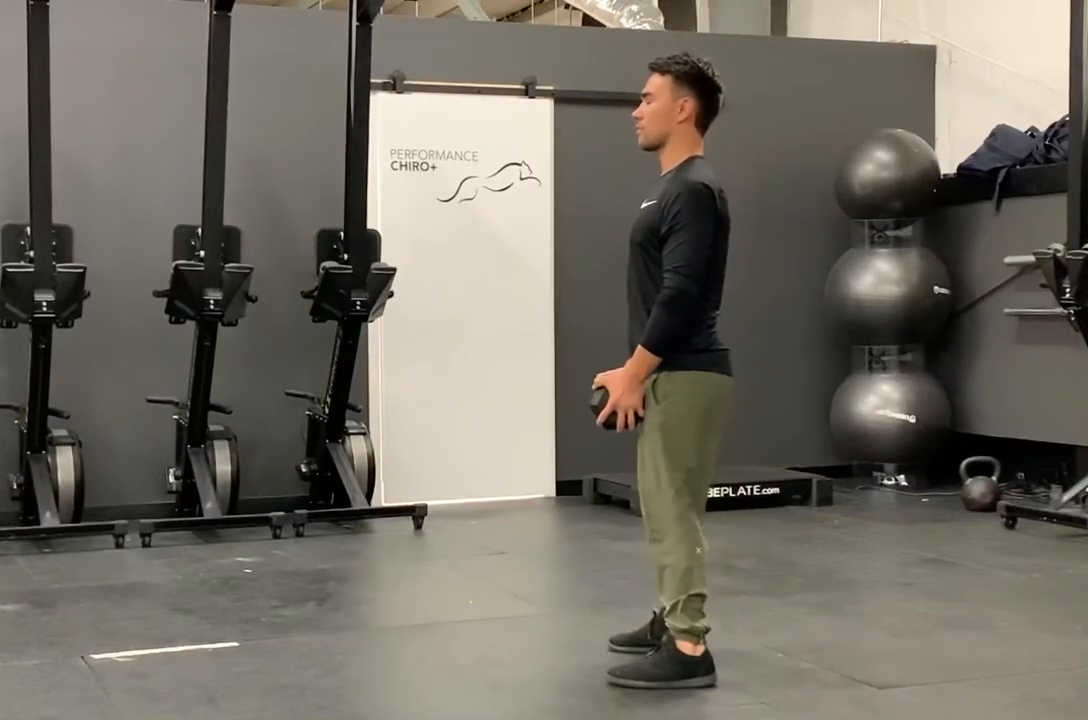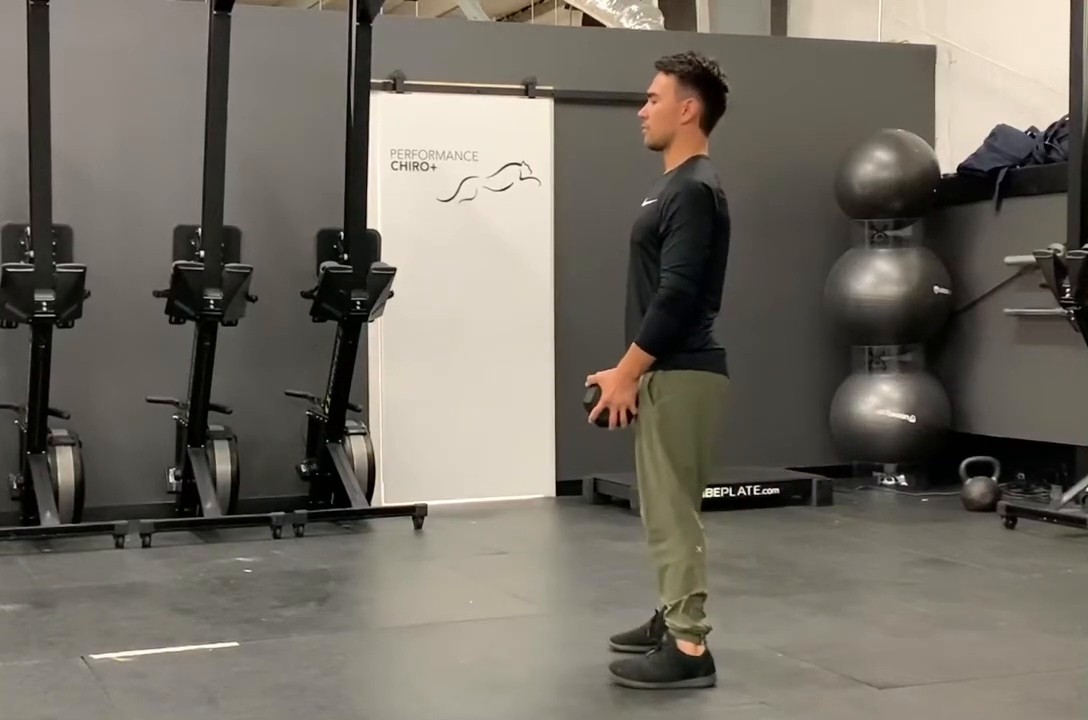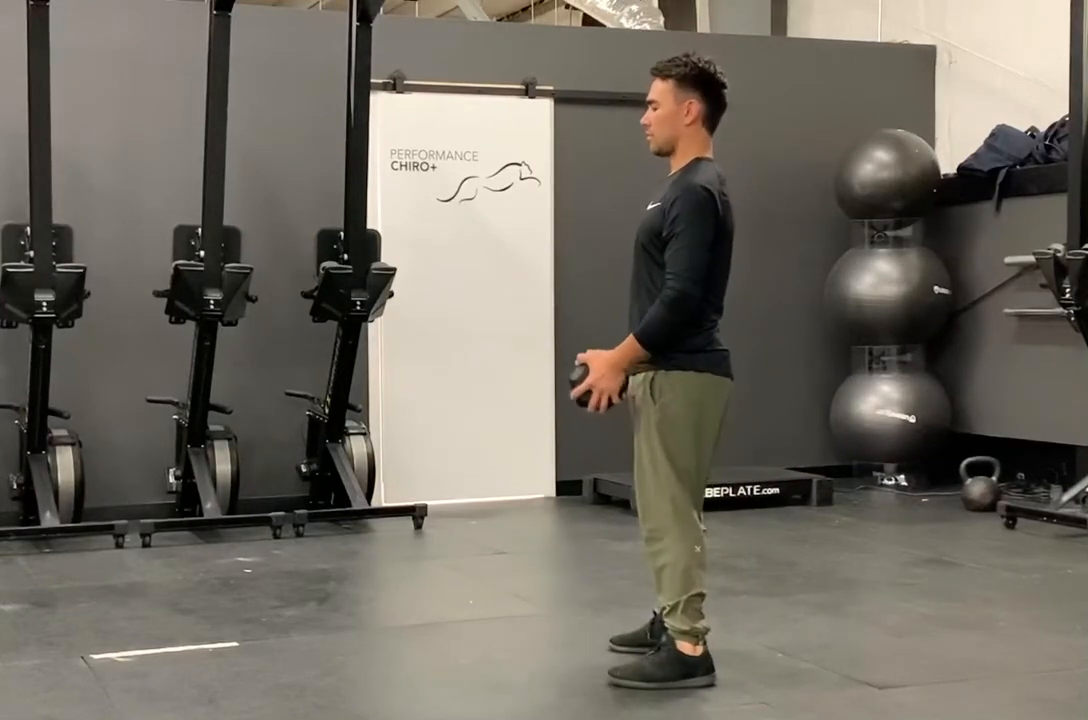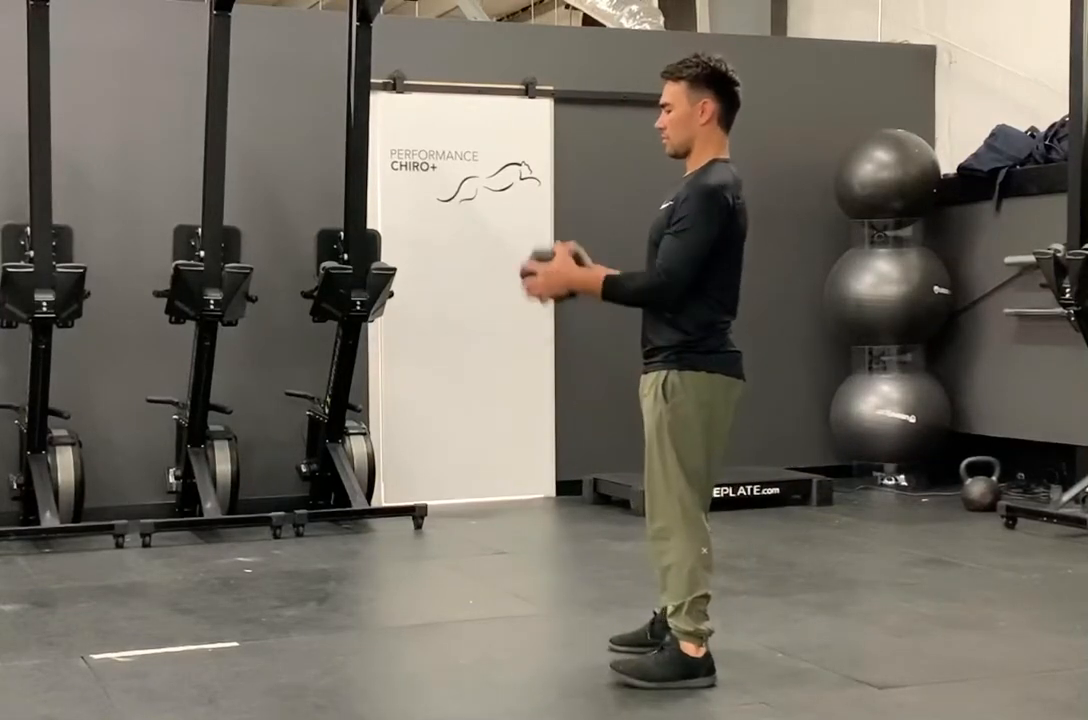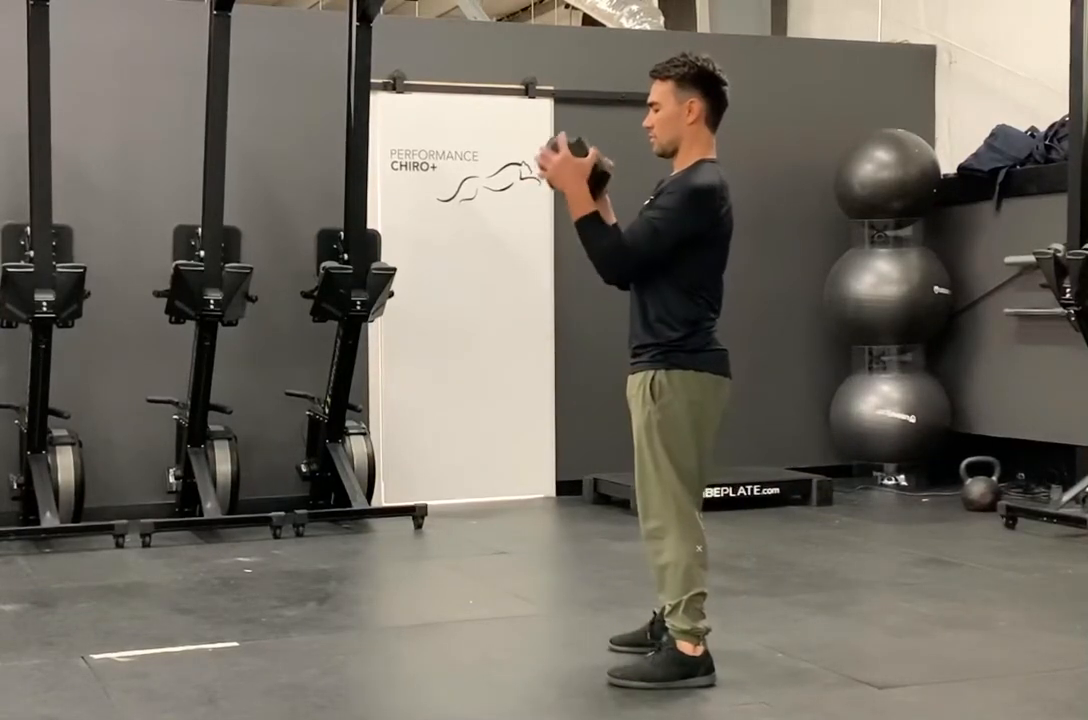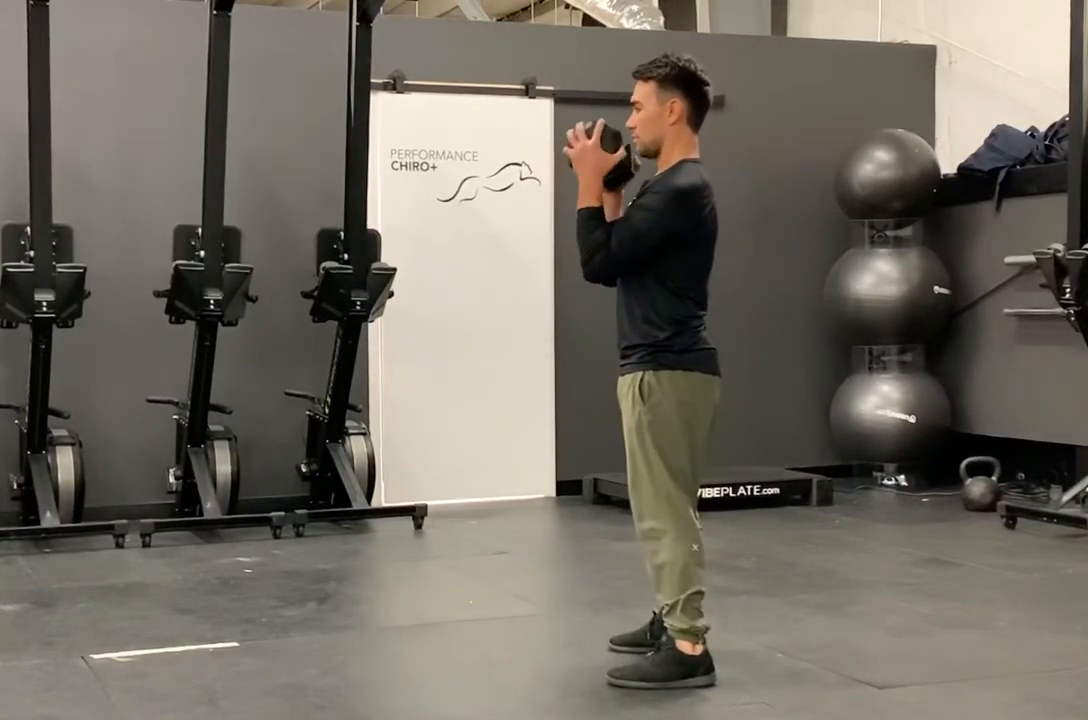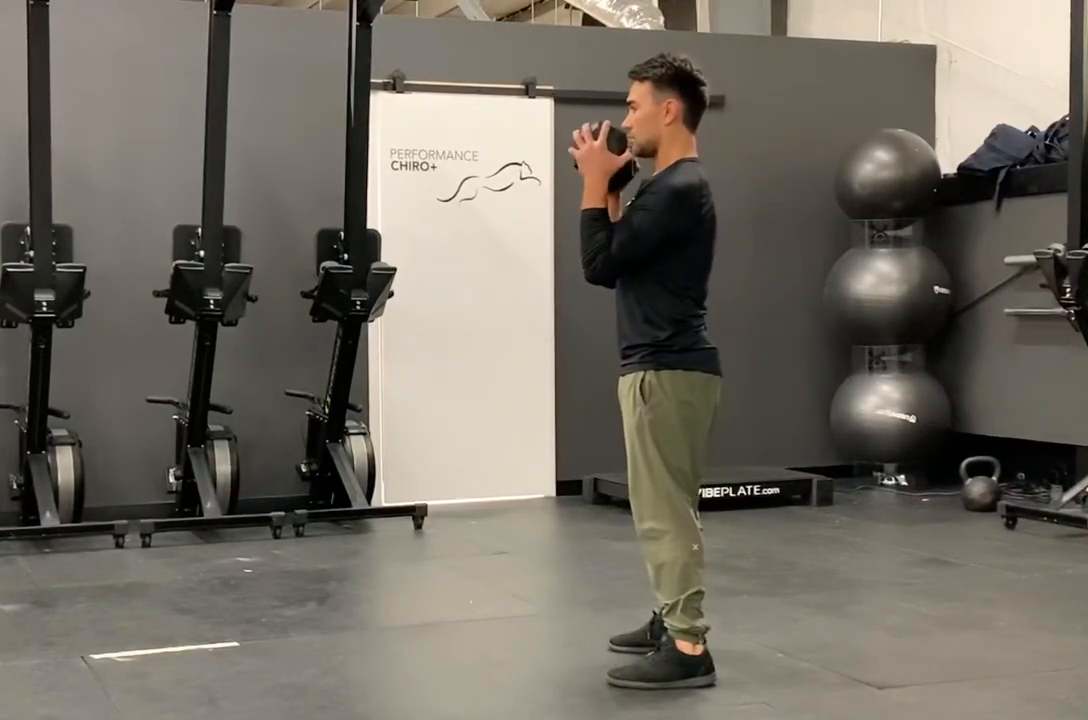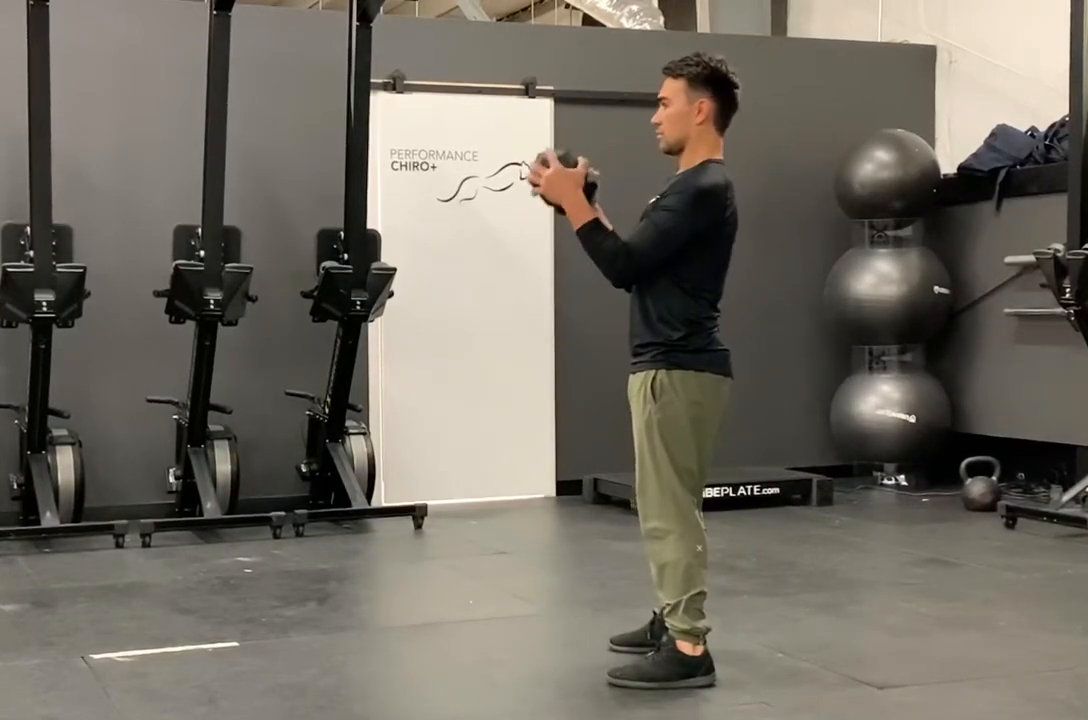
dt=0.3s
person 1, frame 1
left shoulder: (693, 189)
right shoulder: (672, 186)
left elbow: (680, 296)
left wrist: (632, 374)
right wrist: (635, 369)
left hip: (684, 374)
right hip: (673, 371)
left knee: (670, 509)
right knee: (665, 505)
left ankle: (688, 650)
right ankle: (673, 620)
person 1, frame 2
left shoulder: (694, 190)
right shoulder: (675, 185)
left elbow: (678, 297)
left wrist: (625, 372)
right wrist: (632, 368)
left hip: (679, 374)
right hip: (668, 371)
left knee: (671, 509)
right knee: (665, 506)
left ankle: (688, 649)
right ankle: (673, 620)
person 1, frame 3
left shoulder: (697, 192)
right shoulder: (683, 188)
left elbow: (684, 298)
left wrist: (616, 361)
right wrist: (623, 358)
left hip: (680, 374)
right hip: (671, 370)
left knee: (670, 511)
right knee: (666, 508)
left ankle: (688, 650)
right ankle: (673, 621)
person 1, frame 4
left shoulder: (711, 190)
right shoulder: (701, 188)
left elbow: (664, 284)
left wrist: (578, 279)
right wrist: (588, 271)
left hip: (690, 372)
right hip: (679, 367)
left knee: (678, 511)
right knee: (673, 507)
left ankle: (689, 649)
right ankle: (676, 620)
person 1, frame 5
left shoulder: (697, 189)
right shoulder: (686, 185)
left elbow: (622, 263)
right elbow: (634, 261)
left wrist: (575, 195)
right wrist: (593, 199)
left hip: (676, 370)
right hip: (666, 365)
left knee: (671, 510)
right knee: (664, 507)
left ankle: (687, 649)
right ankle: (674, 621)
person 1, frame 6
left shoulder: (680, 189)
right shoulder: (669, 185)
left elbow: (597, 264)
right elbow: (617, 260)
left wrist: (590, 182)
right wrist: (603, 187)
left hip: (666, 370)
right hip: (658, 365)
left knee: (666, 509)
right knee: (661, 506)
left ankle: (687, 649)
right ankle: (673, 619)
person 1, frame 7
left shoulder: (679, 189)
right shoulder: (668, 185)
left elbow: (600, 266)
right elbow: (619, 257)
left wrist: (595, 183)
right wrist: (603, 186)
left hip: (667, 369)
right hip: (660, 364)
left knee: (665, 510)
right knee: (661, 506)
left ankle: (687, 649)
right ankle: (672, 620)
person 1, frame 8
left shoulder: (703, 188)
right shoulder: (691, 184)
left elbow: (628, 267)
right elbow: (641, 262)
left wrist: (571, 204)
right wrist: (582, 202)
left hip: (677, 369)
right hip: (667, 363)
left knee: (670, 509)
right knee: (665, 506)
left ankle: (687, 648)
right ankle: (673, 620)
